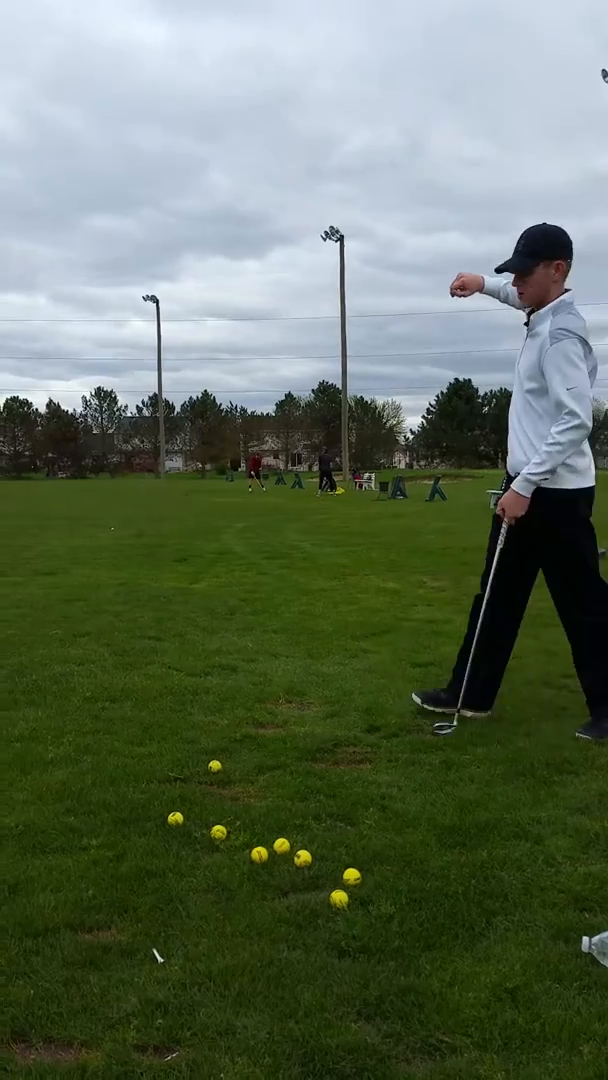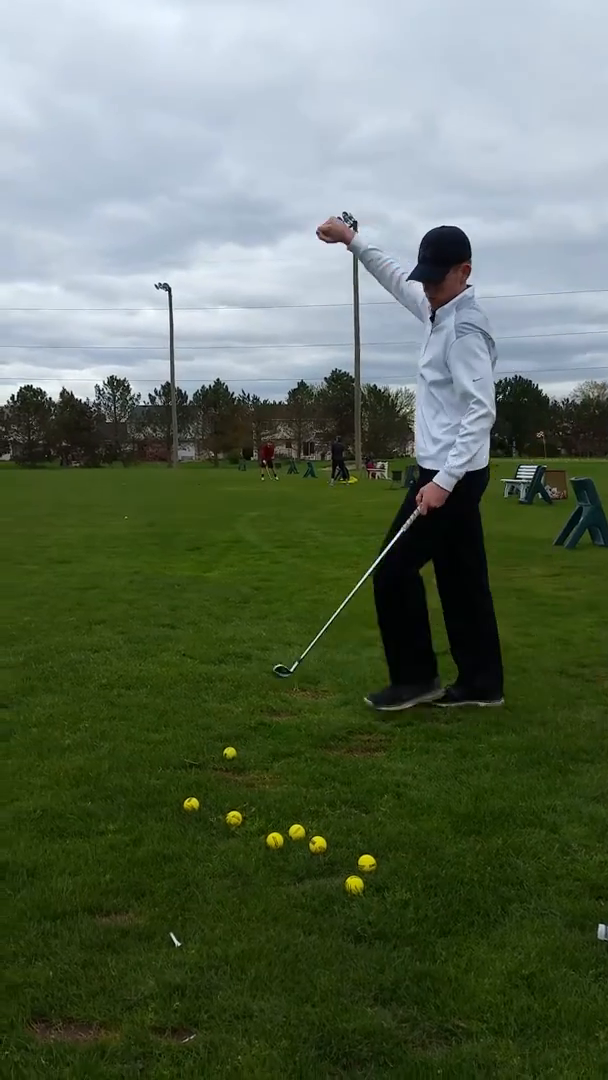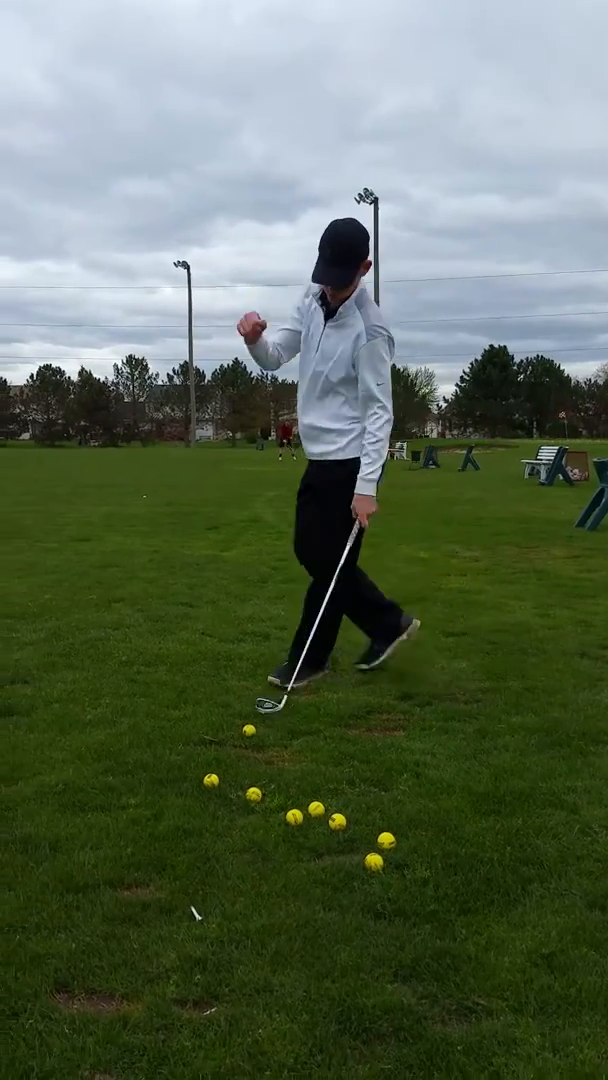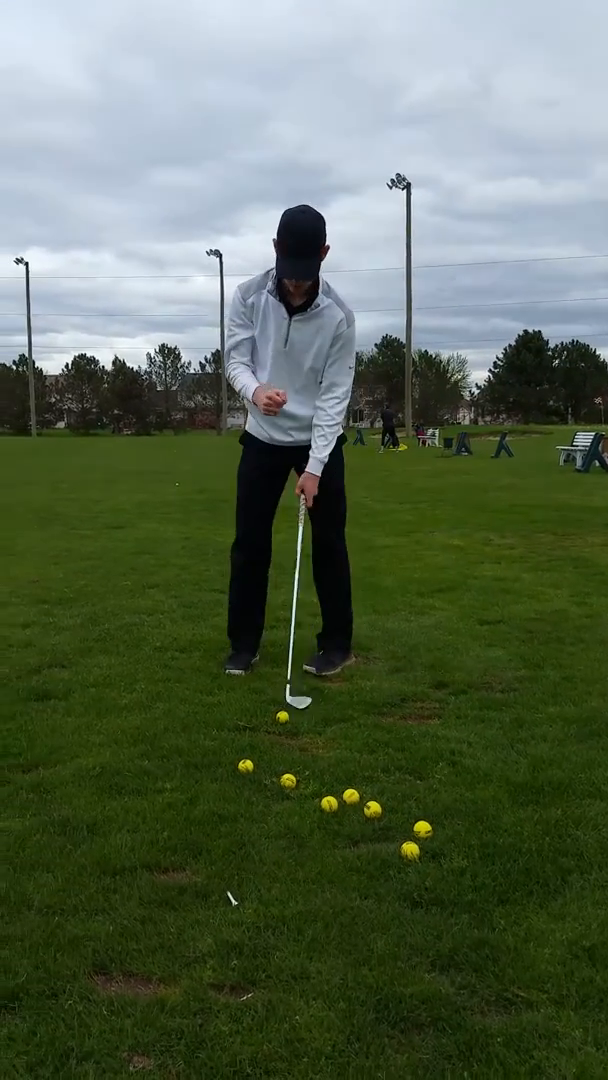
dt=0.5s
person 1, frame 1
left shoulder: (561, 333)
right shoulder: (544, 319)
left wrist: (525, 485)
right wrist: (485, 284)
left hip: (557, 491)
right hip: (525, 481)
right knee: (499, 590)
right ankle: (472, 691)
person 1, frame 2
left shoulder: (464, 327)
right shoulder: (439, 312)
left elbow: (479, 410)
right elbow: (398, 278)
left wrist: (444, 479)
right wrist: (352, 242)
left hip: (452, 473)
right hip: (453, 471)
left knee: (395, 569)
right knee: (461, 577)
left ankle: (416, 675)
right ankle: (481, 681)
person 1, frame 3
left shoulder: (369, 330)
right shoulder: (310, 307)
left elbow: (379, 410)
right elbow: (273, 358)
left wrist: (367, 486)
right wrist: (254, 337)
left hip: (350, 462)
right hip: (320, 456)
left knee: (329, 561)
right knee: (317, 554)
left ankle: (309, 658)
right ankle: (387, 622)
person 1, frame 4
left shoulder: (337, 316)
right shoulder: (248, 297)
left elbow: (335, 394)
right elbow: (236, 360)
left wrist: (315, 466)
right wrist: (255, 391)
left hip: (321, 441)
right hip: (263, 439)
left knee: (329, 542)
right knee: (250, 542)
left ankle: (336, 644)
right ankle: (244, 644)
